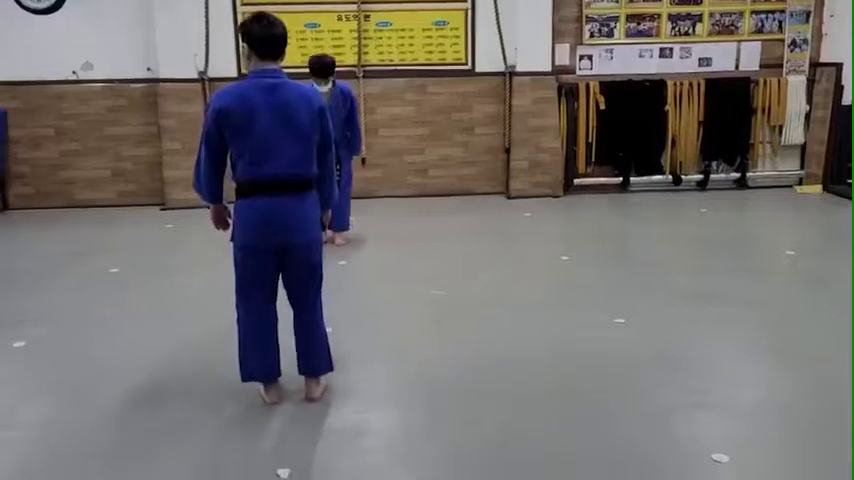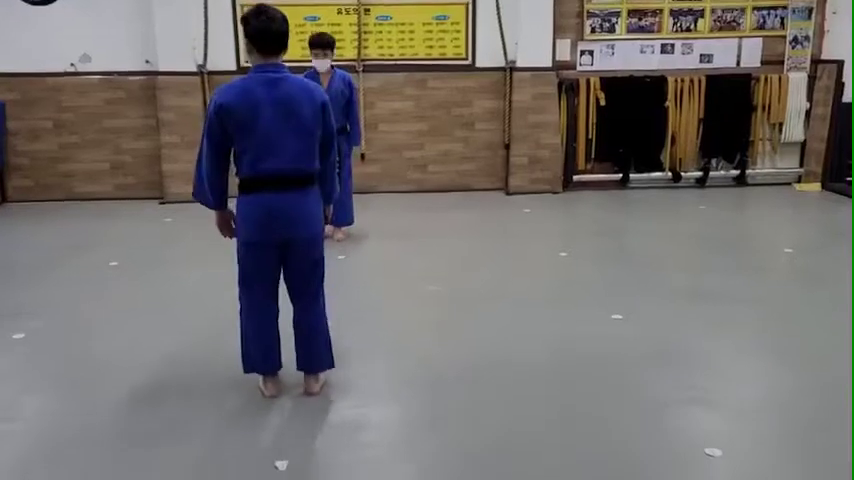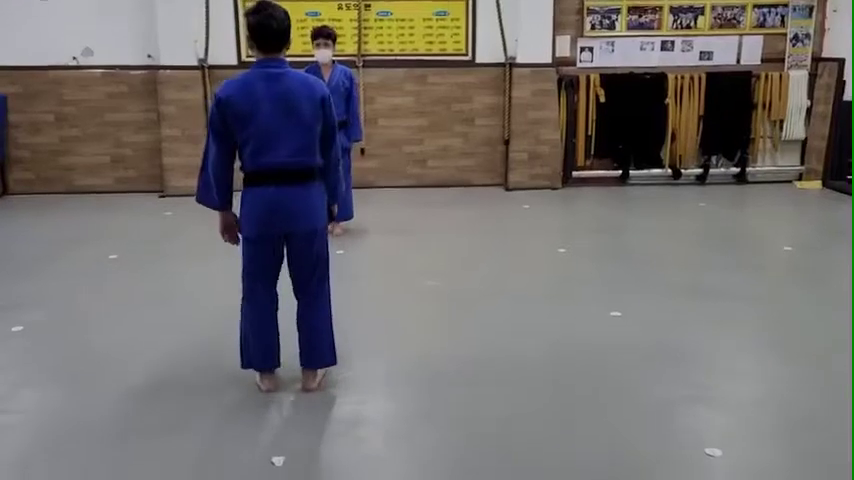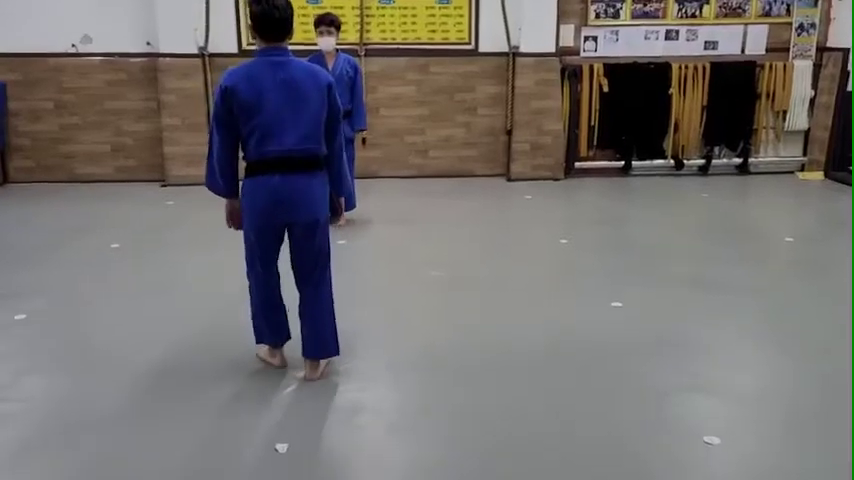
dt=0.2s
person 1, frame 1
left shoulder: (225, 101)
right shoulder: (311, 99)
left elbow: (211, 160)
right elbow: (326, 160)
left wrist: (215, 202)
right wrist: (324, 204)
left hip: (253, 213)
right hip: (301, 209)
left knee: (256, 301)
right knee: (306, 297)
left ankle: (269, 382)
right ankle: (314, 377)
person 1, frame 2
left shoulder: (227, 97)
right shoulder: (314, 94)
left elbow: (214, 159)
right elbow: (328, 156)
left wrist: (218, 206)
right wrist: (326, 201)
left hip: (256, 207)
right hip: (304, 205)
left knee: (258, 295)
right knee: (308, 293)
left ankle: (269, 375)
right ankle: (313, 373)
person 1, frame 3
left shoulder: (229, 93)
right shoulder: (315, 89)
left elbow: (219, 157)
right elbow: (331, 153)
left wrist: (223, 210)
right wrist: (331, 200)
left hip: (259, 201)
right hip: (307, 198)
left knee: (258, 290)
right knee: (311, 288)
left ankle: (266, 371)
right ankle: (312, 369)
person 1, frame 4
left shoulder: (233, 81)
right shoulder: (320, 78)
left elbow: (223, 145)
right elbow: (335, 141)
left wrist: (230, 195)
right wrist: (338, 192)
left hip: (261, 189)
right hip: (309, 186)
left knee: (262, 271)
right knee: (313, 277)
left ankle: (273, 345)
right ankle: (315, 358)
person 2, frame 1
left shoulder: (345, 93)
left elbow: (353, 124)
left wrist: (354, 150)
left hip: (340, 150)
left knee: (340, 189)
left ankle: (338, 229)
person 2, frame 2
left shoulder: (345, 80)
right shoulder: (305, 81)
left elbow: (353, 113)
left wrist: (354, 141)
left hip: (339, 141)
left knee: (341, 182)
left ankle: (338, 224)
person 2, frame 3
left shoulder: (346, 75)
right shoulder: (306, 75)
left elbow: (353, 108)
left wrist: (354, 136)
left hip: (339, 136)
left knee: (340, 178)
left ankle: (338, 219)
person 2, frame 4
left shoulder: (350, 64)
right shoulder: (310, 64)
left elbow: (357, 97)
left wrist: (358, 126)
left hip: (343, 125)
left knee: (344, 168)
left ankle: (340, 210)
